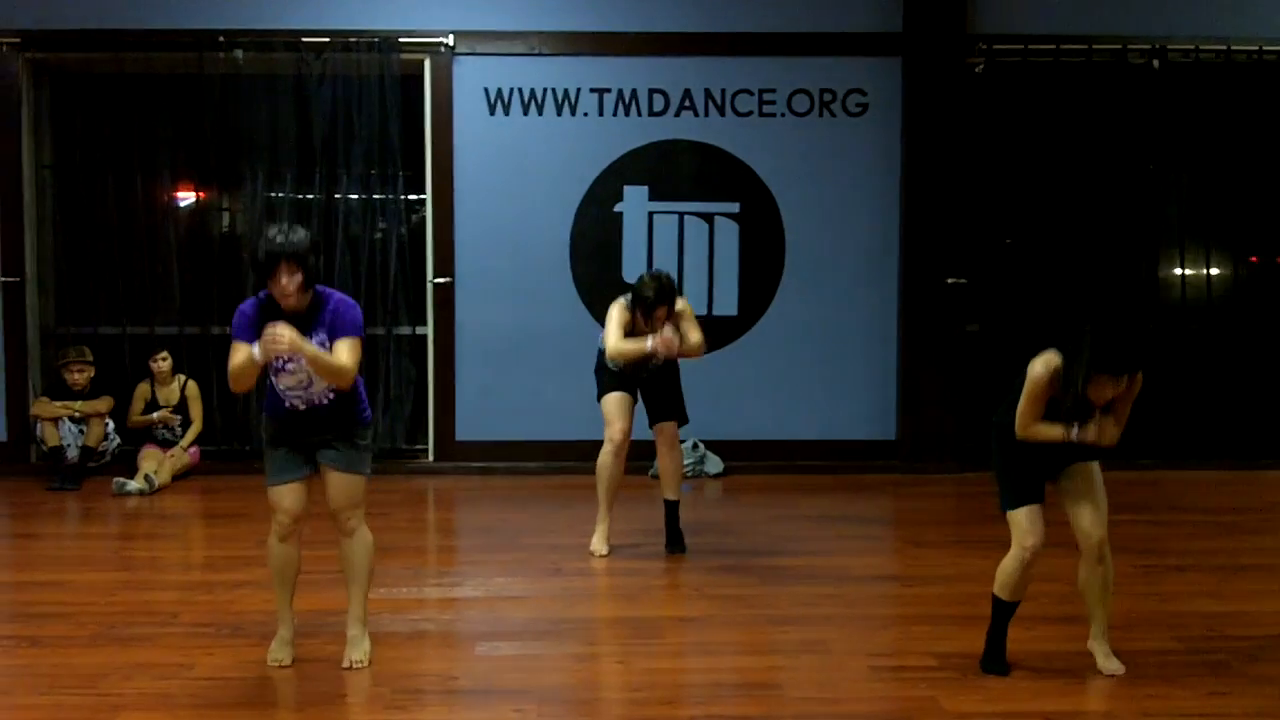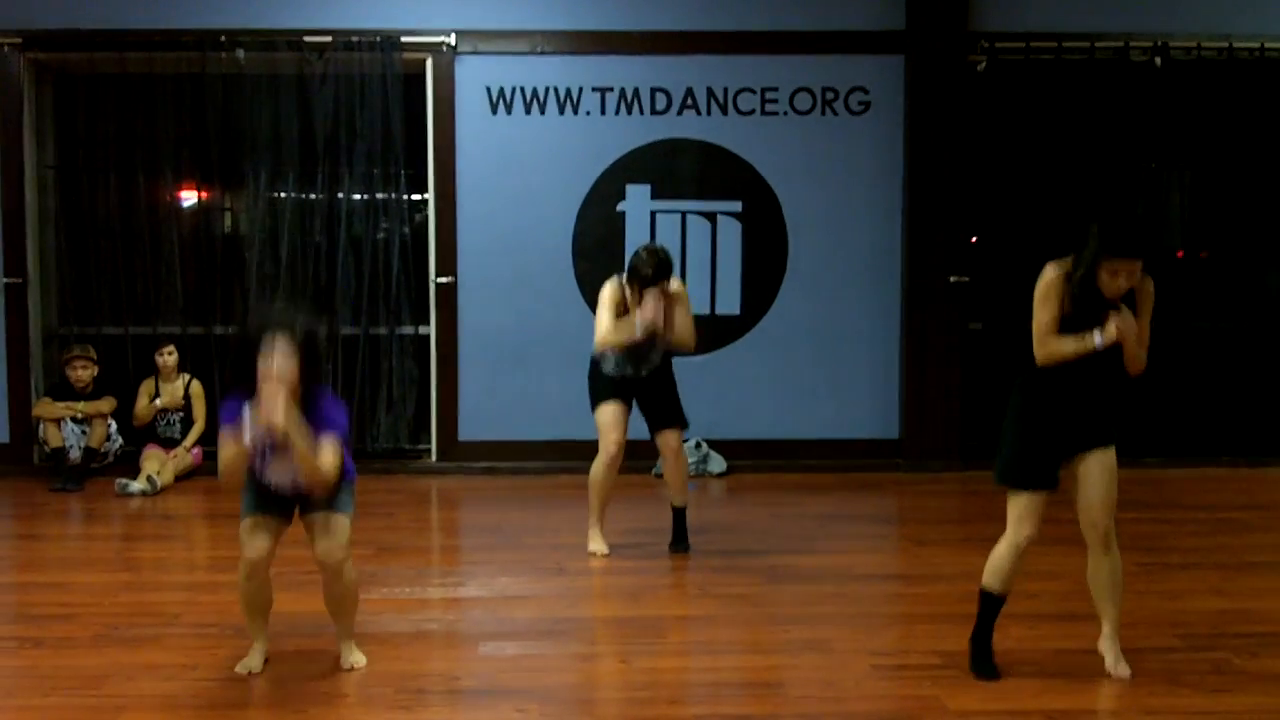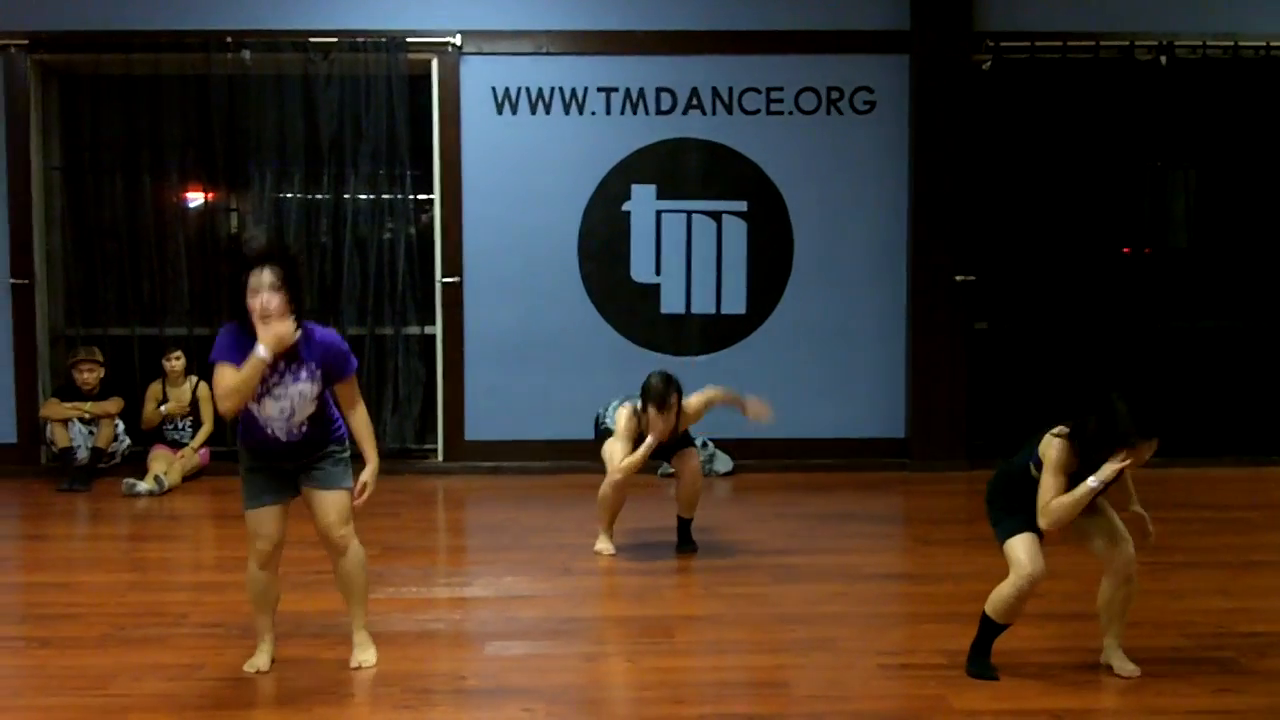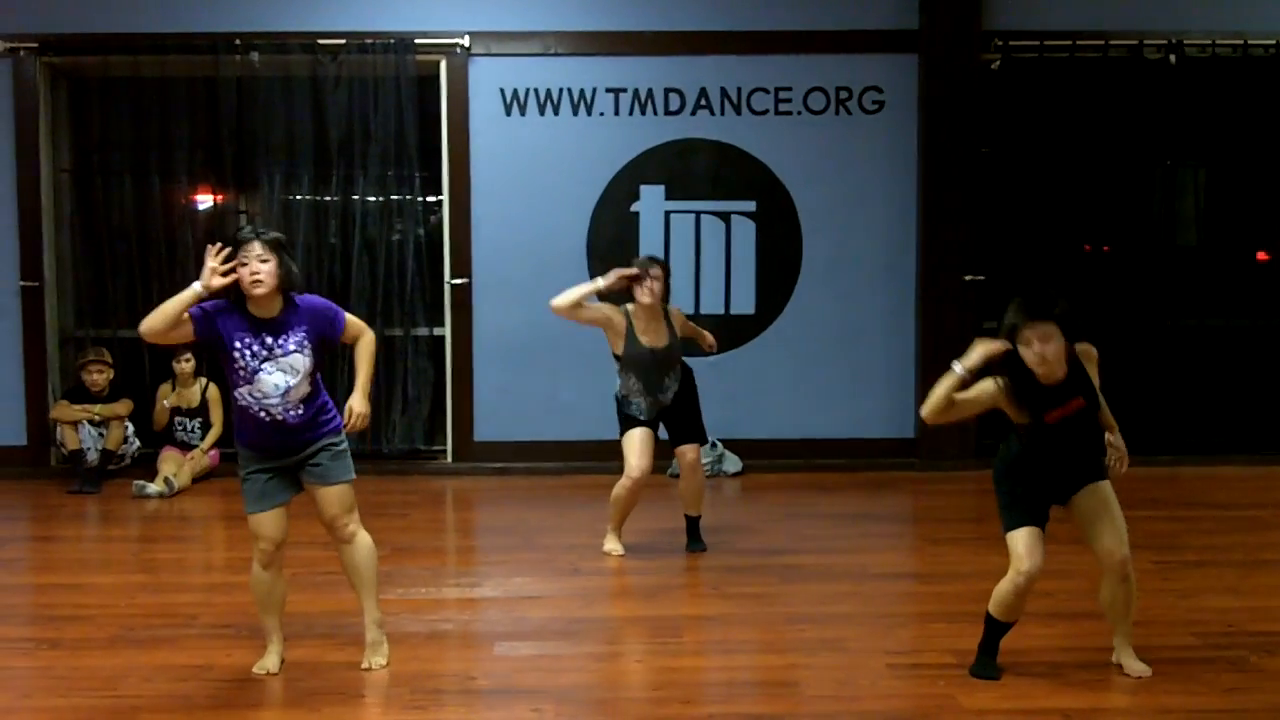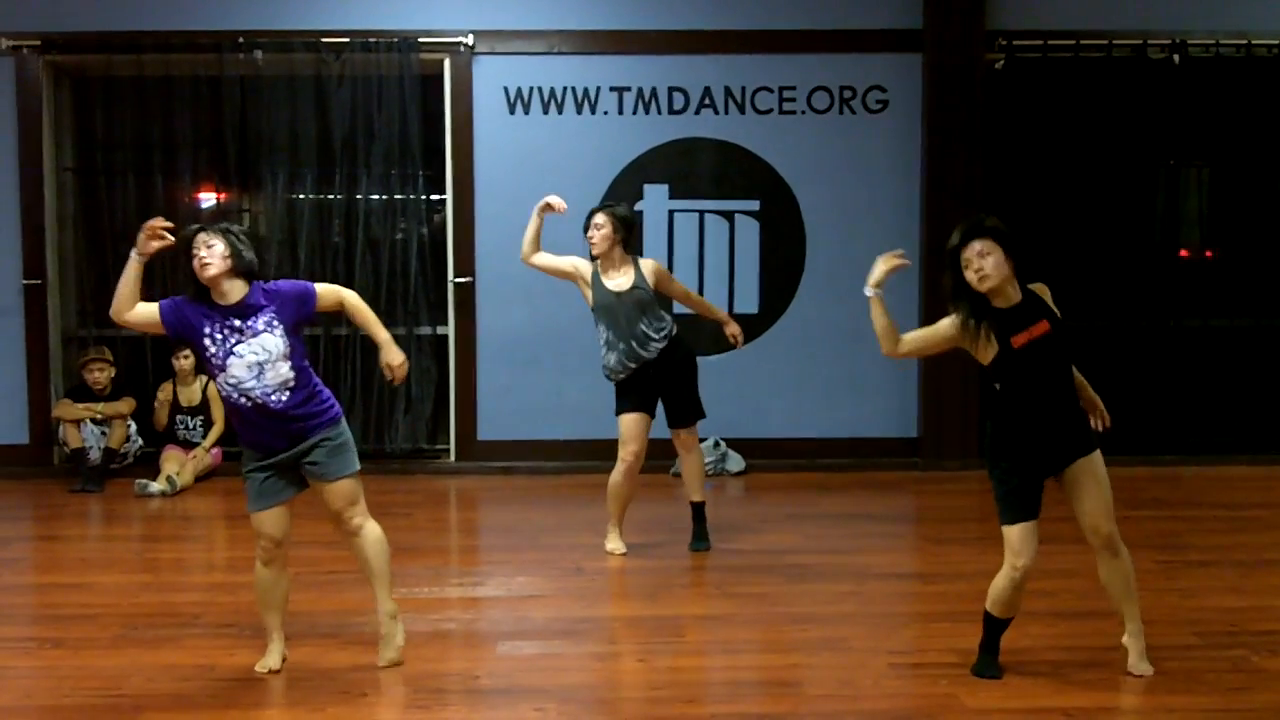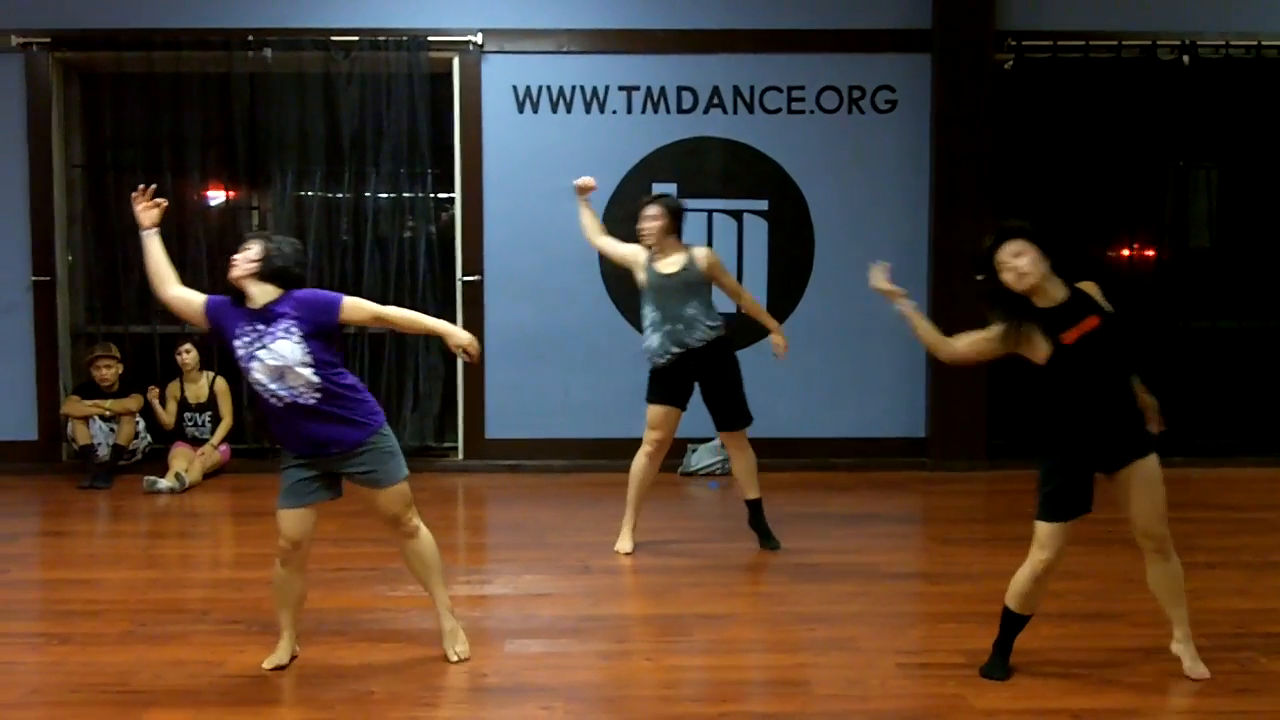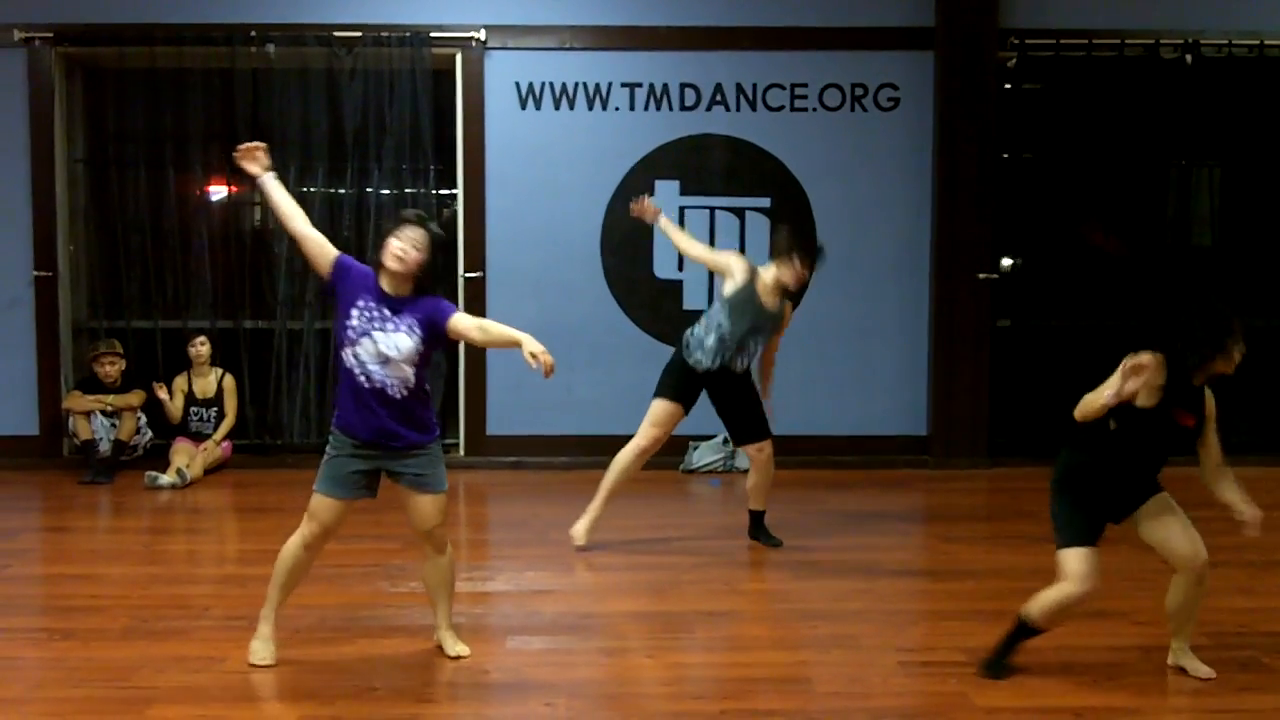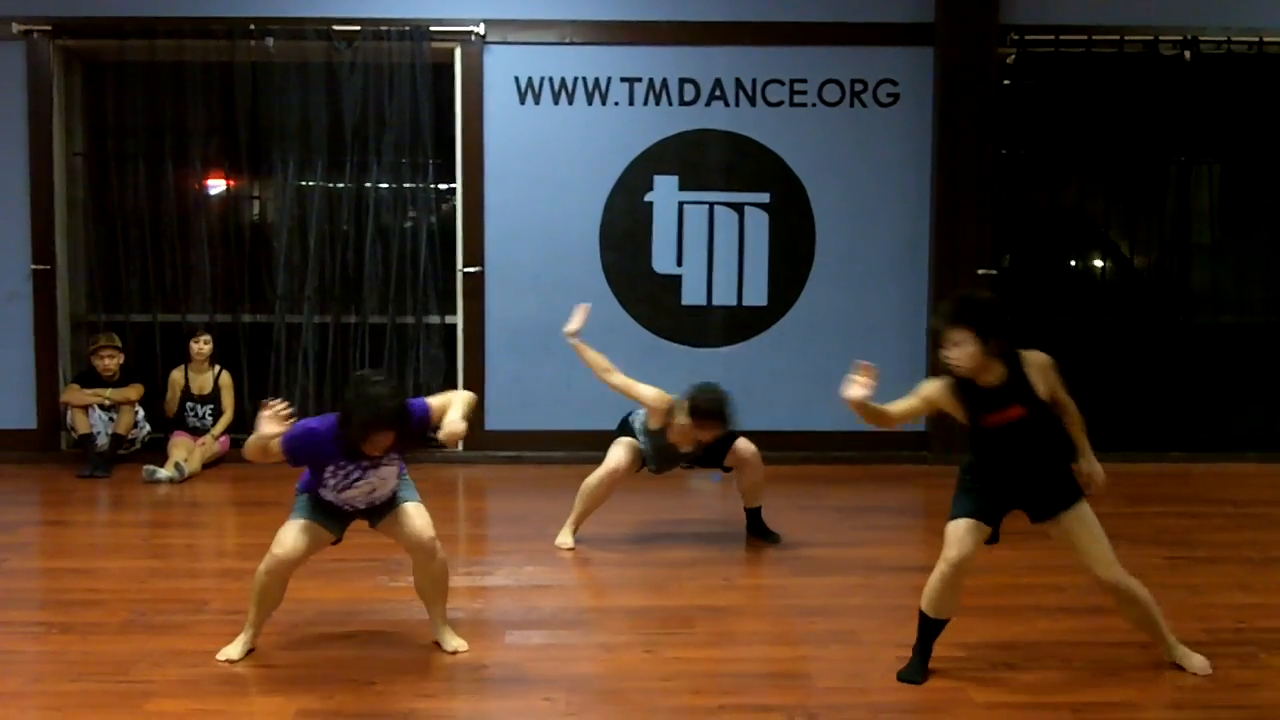
dt=0.5s
person 1, frame 1
left shoulder: (340, 308)
right shoulder: (251, 313)
left elbow: (345, 374)
right elbow: (237, 381)
left wrist: (301, 347)
right wrist: (260, 353)
left hip: (342, 427)
right hip: (284, 431)
left knee: (348, 518)
right knee: (284, 521)
left ankle: (357, 626)
right ankle: (284, 626)
person 1, frame 2
left shoulder: (328, 409)
right shoulder: (239, 406)
left elbow: (323, 479)
right elbow: (228, 470)
left wrist: (291, 428)
right wrist: (250, 429)
left hip: (323, 486)
right hip: (268, 490)
left knee: (332, 560)
right knee: (253, 561)
left ankle: (347, 642)
right ankle: (258, 644)
person 1, frame 3
left shoulder: (325, 343)
right shoulder: (233, 339)
left elbow: (352, 404)
right elbow: (227, 404)
left wrist: (371, 462)
right wrist: (263, 350)
left hip: (322, 452)
right hip: (261, 460)
left knee: (339, 536)
right knee: (264, 549)
left ankle: (360, 633)
right ankle: (265, 641)
person 1, frame 4
left shoulder: (311, 311)
right shoulder: (221, 319)
left elbow: (363, 334)
right elbow: (150, 330)
left wrist: (361, 391)
right wrist: (201, 287)
left hip: (320, 439)
right hip: (259, 453)
left knee: (345, 527)
right knee: (267, 547)
left ankle: (374, 628)
right ankle: (273, 644)
person 1, frame 5
left shoulder: (280, 296)
right shoulder: (191, 313)
left elbow: (343, 296)
right elbow: (122, 313)
left wrist: (386, 344)
right wrist: (140, 255)
left hip: (319, 429)
right hip: (261, 449)
left knee: (354, 518)
right knee: (269, 545)
left ankle: (389, 618)
right ankle: (275, 643)
person 1, frame 6
left shoulder: (307, 305)
right shoulder: (229, 315)
left elbow: (379, 314)
right elbow: (169, 291)
left wrist: (446, 328)
right wrist: (149, 230)
left hip: (361, 434)
right hip: (301, 452)
left knee: (404, 521)
right knee: (290, 545)
left ankle: (447, 619)
right ankle: (285, 642)
person 1, frame 7
left shoulder: (429, 309)
right shoulder: (353, 280)
left elbow: (475, 329)
right elbow: (303, 232)
left wrist: (524, 339)
right wrist: (266, 177)
left hip: (414, 442)
right hip: (353, 440)
left knee: (433, 534)
right knee: (314, 532)
left ankle: (445, 629)
right ankle: (266, 624)
person 1, frame 8
left shoulder: (406, 417)
right shoulder: (315, 435)
left elbow: (461, 397)
right elbow: (256, 454)
left wrist: (453, 417)
right wrist: (265, 434)
left hip: (388, 490)
right hip: (325, 503)
left knee: (425, 541)
right knee: (279, 558)
left ankle: (441, 627)
right ankle: (248, 634)
person 2, frame 1
left shoulder: (1131, 380)
right shoulder: (1047, 371)
left elbow: (1113, 431)
right elbow: (1024, 428)
left wrist: (1103, 433)
right wrist: (1079, 431)
left hip: (1075, 443)
right hip: (1018, 443)
left knee: (1096, 538)
right knee: (1029, 543)
left ankle: (1099, 638)
right ankle: (995, 641)
person 2, frame 2
left shoulder: (1141, 290)
right shoulder: (1058, 278)
left elbow: (1133, 366)
right elbow: (1043, 351)
left wrist: (1131, 337)
right wrist: (1100, 336)
left hip: (1095, 417)
right hip: (1040, 413)
left knee: (1101, 531)
right knee: (1021, 533)
left ankle: (1109, 639)
right ankle: (980, 638)
person 2, frame 3
left shoulder: (1122, 447)
right shoulder: (1063, 446)
right elbow: (1047, 520)
left wrist: (1132, 501)
right wrist: (1097, 480)
right hip: (1016, 497)
left knee: (1124, 557)
right knee: (1028, 573)
left ankle: (1112, 648)
right ankle: (978, 652)
person 2, frame 4
left shoulder: (1085, 356)
right shoulder: (1007, 387)
right elbow: (931, 414)
left wrist: (1113, 432)
right wrist: (965, 365)
left hip: (1081, 466)
right hip: (1024, 476)
left knee: (1118, 560)
right knee: (1026, 569)
left ankle: (1123, 648)
right ankle: (985, 651)
person 2, frame 5
left shoulder: (1041, 296)
right shoulder: (969, 325)
right elbow: (893, 346)
left wrist: (1086, 392)
right wrist: (874, 288)
left hip: (1071, 433)
right hip: (1014, 448)
left knee: (1105, 536)
right knee: (1020, 563)
left ankle: (1134, 636)
right ankle: (987, 649)
person 2, frame 6
left shoulder: (1089, 292)
right shoulder: (1019, 329)
right elbow: (948, 350)
left wrist: (1140, 393)
right wrist: (900, 303)
left hip: (1126, 428)
right hip: (1072, 442)
left knee: (1157, 540)
right knee: (1043, 558)
left ankle: (1183, 641)
right ankle: (1000, 649)
person 2, frame 7
left shoulder: (1205, 399)
right shoulder: (1152, 368)
left elbow: (1214, 468)
right elbow: (1082, 414)
left wrist: (1241, 505)
right wrist: (1117, 391)
left hip: (1135, 484)
right hip: (1081, 481)
left knee: (1195, 560)
right knee: (1077, 585)
left ankle: (1180, 649)
right ankle: (1006, 647)
person 2, frame 8
left shoulder: (1035, 365)
right shoulder: (945, 390)
left elbow: (1063, 405)
right elbow: (886, 418)
left wrist: (1087, 455)
right wrist: (860, 403)
left hip: (1047, 475)
right hip: (986, 481)
left knee: (1111, 575)
right knee: (955, 557)
left ankle: (1170, 646)
right ankle: (920, 655)
person 3, frame 1
left shoulder: (680, 309)
right shoulder: (620, 310)
left elbow: (698, 344)
right elbow: (612, 348)
left wrist: (676, 345)
right wrist: (650, 343)
left hip: (660, 365)
right hip: (616, 367)
left knee: (669, 437)
right knee: (617, 436)
left ankle: (672, 523)
right ankle: (602, 525)
person 3, frame 2
left shoulder: (675, 293)
right shoulder: (613, 290)
left elbow: (688, 341)
right elbow: (601, 340)
left wrist: (663, 323)
right wrist: (639, 324)
left hip: (655, 373)
right hip: (611, 373)
left knee: (673, 446)
right knee: (612, 446)
left ankle: (680, 531)
right ankle: (595, 530)
person 3, frame 3
left shoulder: (687, 411)
right shoulder: (628, 417)
left elbow: (714, 393)
right elbow: (617, 473)
left wrist: (744, 404)
right wrist: (651, 441)
right hip: (612, 427)
left knee: (692, 469)
right knee: (619, 477)
left ankle: (684, 532)
right ankle: (604, 534)
person 3, frame 4
left shoulder: (673, 316)
right shoulder: (616, 319)
right elbow: (559, 305)
left wrist: (703, 335)
right wrist: (601, 283)
left hip: (678, 394)
right hip: (637, 405)
left knee: (691, 461)
right knee: (637, 472)
left ankle: (693, 531)
right ankle: (612, 533)
person 3, frame 5
left shoulder: (649, 268)
right shoulder: (584, 271)
left elbow: (686, 297)
right elbow: (529, 256)
left wrist: (725, 320)
right wrist: (539, 211)
left hip: (672, 359)
right hip: (632, 374)
left knee: (686, 440)
right knee: (630, 456)
left ankle: (699, 523)
right ankle: (613, 530)
person 3, frame 6
left shoulder: (702, 257)
right shoulder: (640, 259)
left elbow: (739, 295)
right elbow: (597, 237)
left wrist: (773, 328)
right wrist: (584, 199)
left hip: (714, 353)
right hip: (668, 362)
left knee: (735, 438)
right knee: (654, 444)
left ankle: (757, 518)
right ankle: (627, 527)
person 3, frame 7
left shoulder: (783, 309)
right shoulder: (738, 268)
left elbow: (767, 357)
right elbow: (689, 246)
left wrist: (763, 392)
right wrist: (658, 217)
left hip: (732, 375)
right hip: (692, 362)
left knee: (762, 450)
right knee: (648, 439)
left ankle: (757, 524)
right ankle: (591, 515)
person 3, frame 8
left shoulder: (712, 419)
right shoulder: (664, 406)
right elbow: (610, 374)
right wrist: (575, 338)
left hip: (679, 452)
right hip: (638, 434)
left knee: (747, 454)
right knee: (613, 468)
left ankle: (755, 523)
right ankle: (570, 528)
